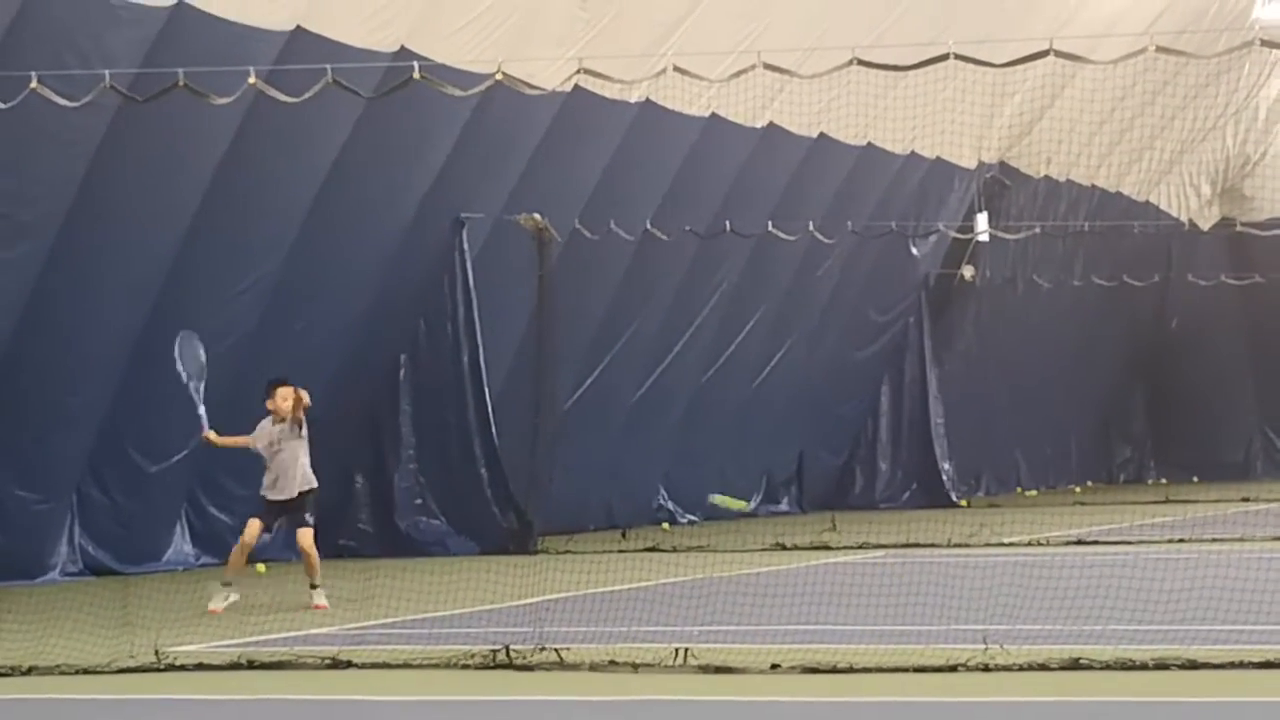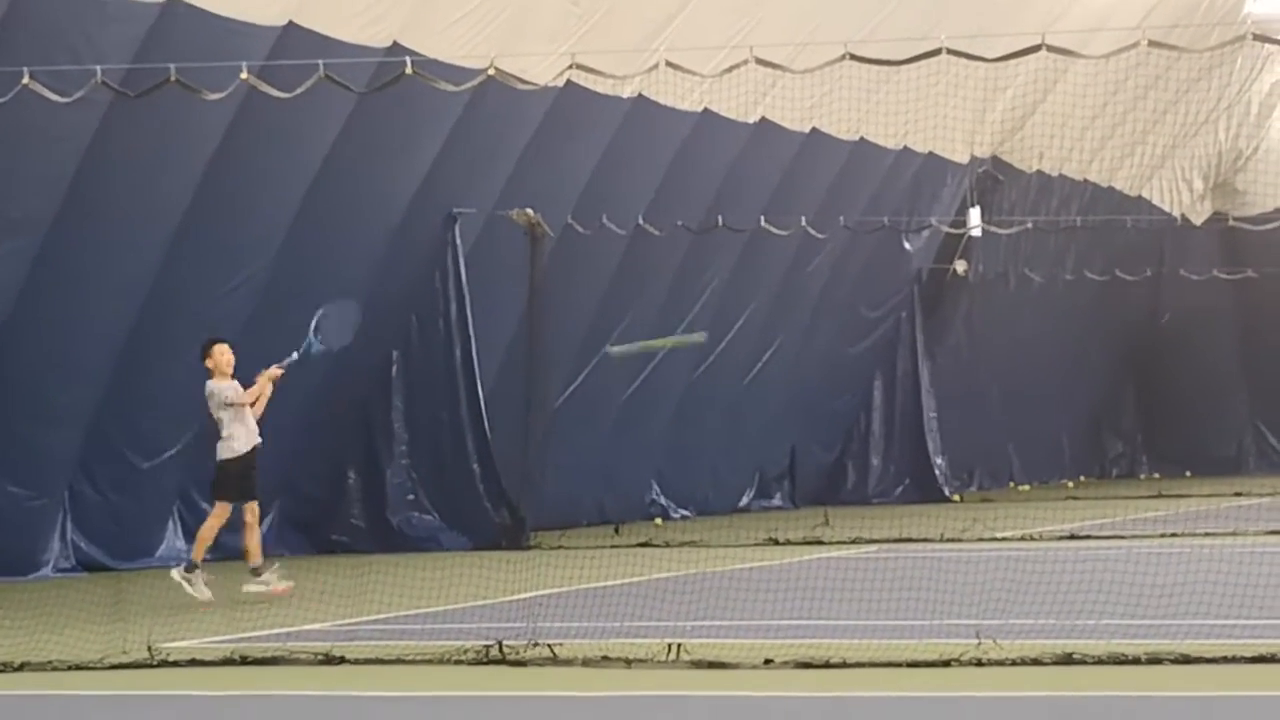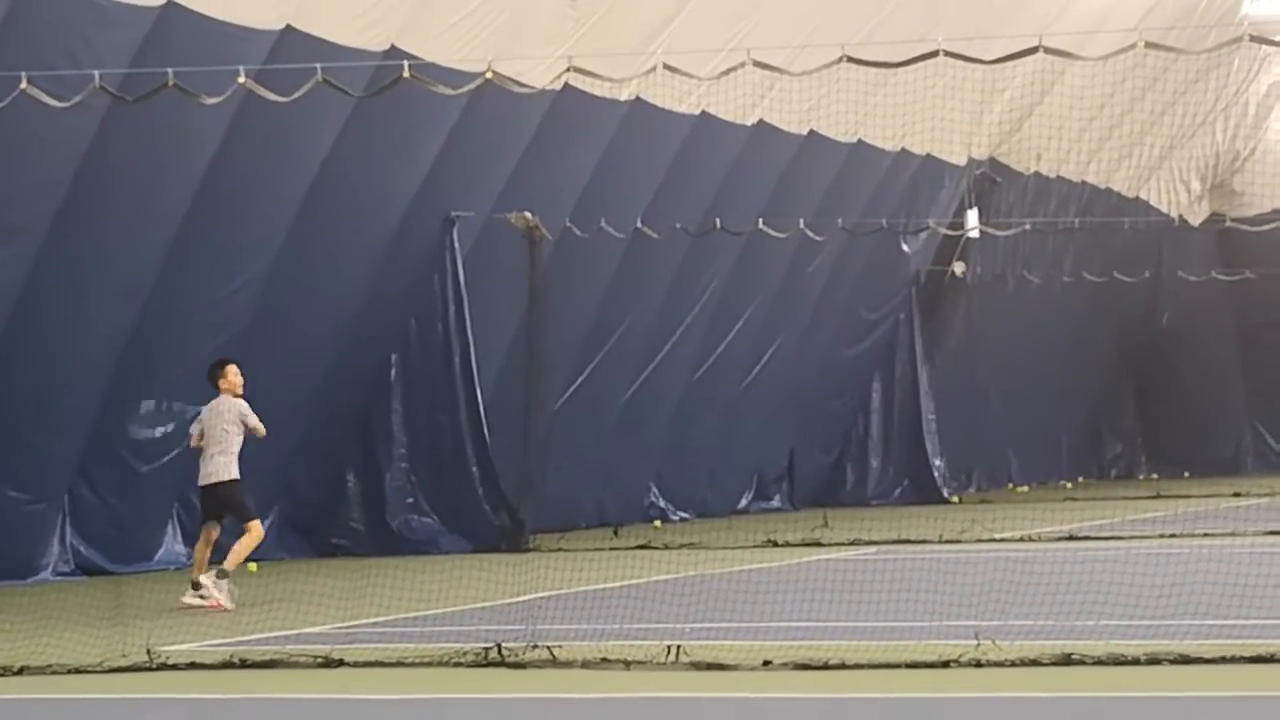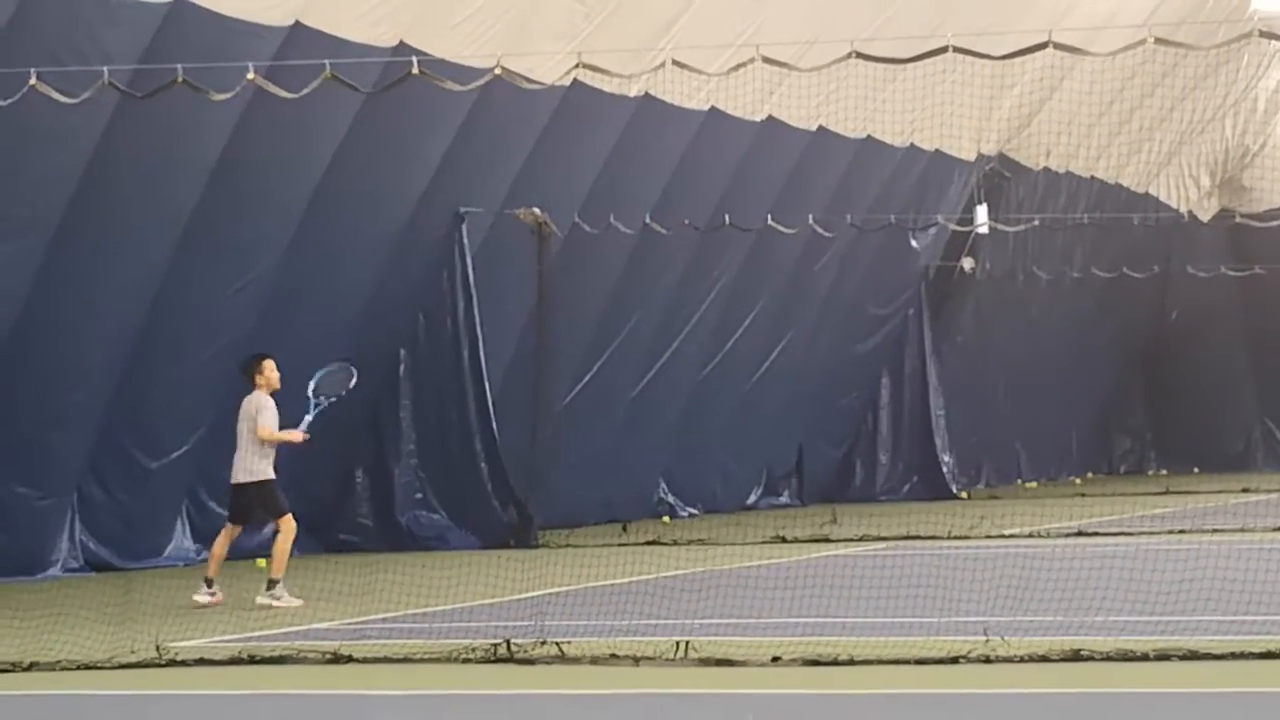
dt=0.4s
person 1, frame 1
left shoulder: (297, 420)
right shoulder: (265, 427)
left elbow: (299, 407)
right elbow: (250, 442)
left wrist: (302, 399)
right wrist: (215, 438)
left hip: (301, 492)
right hip: (272, 494)
left knee: (305, 544)
right knee: (247, 539)
left ankle: (316, 590)
right ankle: (226, 589)
person 1, frame 2
left shoulder: (232, 385)
right shoulder: (213, 387)
left elbow: (251, 415)
right elbow: (245, 399)
left wrist: (266, 388)
right wrist: (266, 377)
left hip: (246, 455)
right hip: (233, 456)
left knee: (252, 516)
right knee: (220, 515)
left ankle: (258, 576)
right ankle: (191, 570)
person 1, frame 3
left shoulder: (207, 410)
right shoulder: (238, 405)
left elbow: (194, 442)
right elbow: (260, 432)
right wrist: (246, 427)
left hip: (206, 479)
right hip: (225, 478)
left knee: (209, 534)
right knee: (255, 531)
left ankle: (196, 589)
right ankle: (220, 577)
person 1, frame 4
left shoulder: (248, 402)
right shoulder: (266, 403)
right elbow: (263, 434)
left wrist: (286, 434)
right wrist: (290, 436)
left hip: (240, 476)
right hip: (259, 476)
left knee: (229, 532)
right knee: (287, 526)
left ankle: (208, 588)
right ankle: (273, 589)
